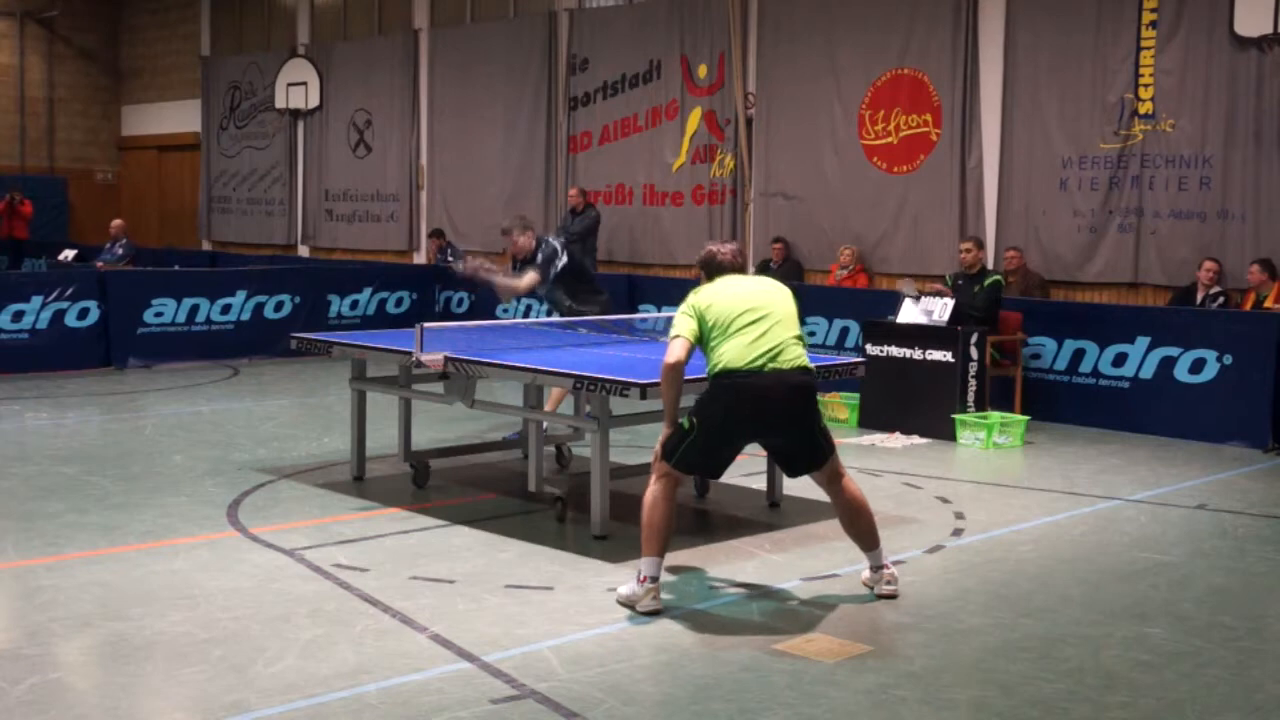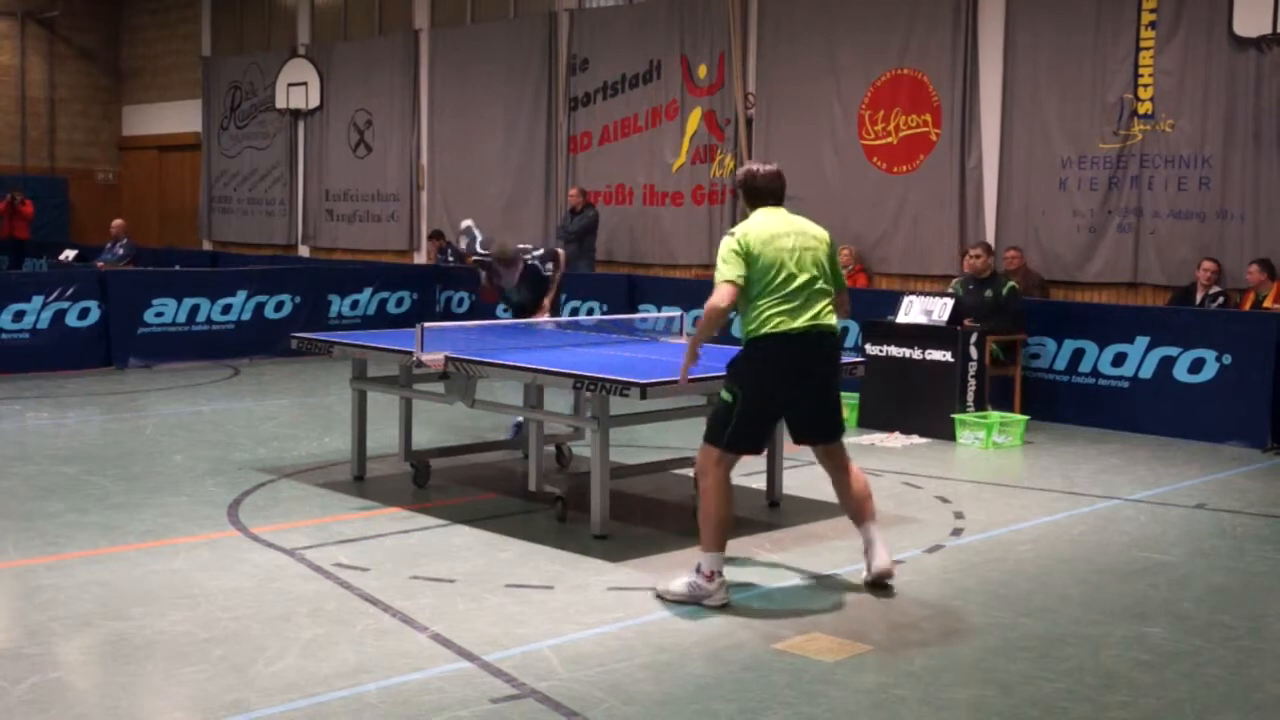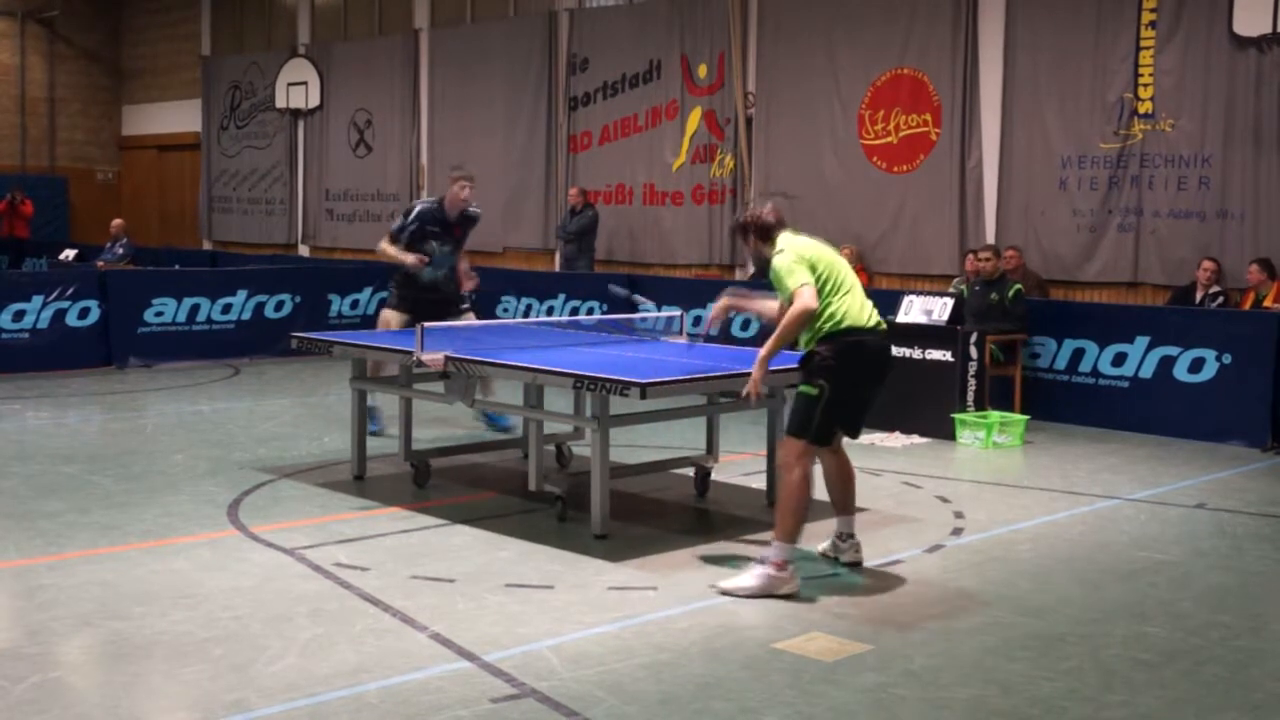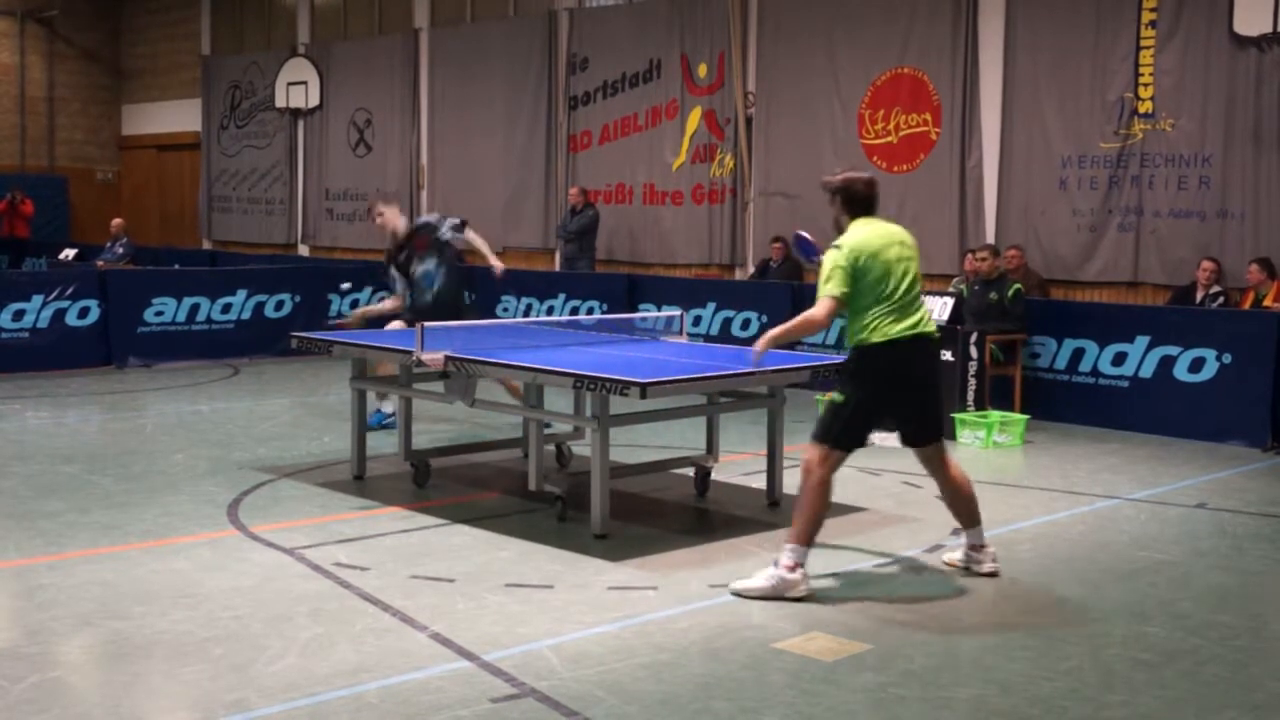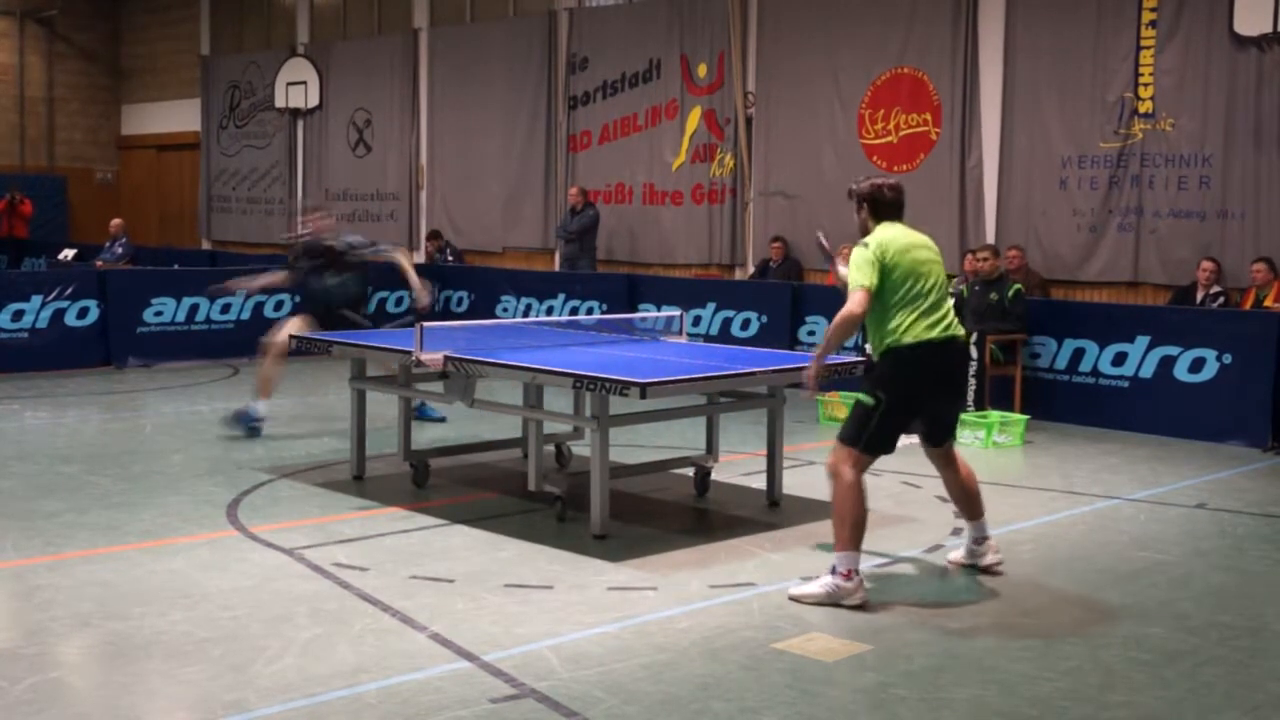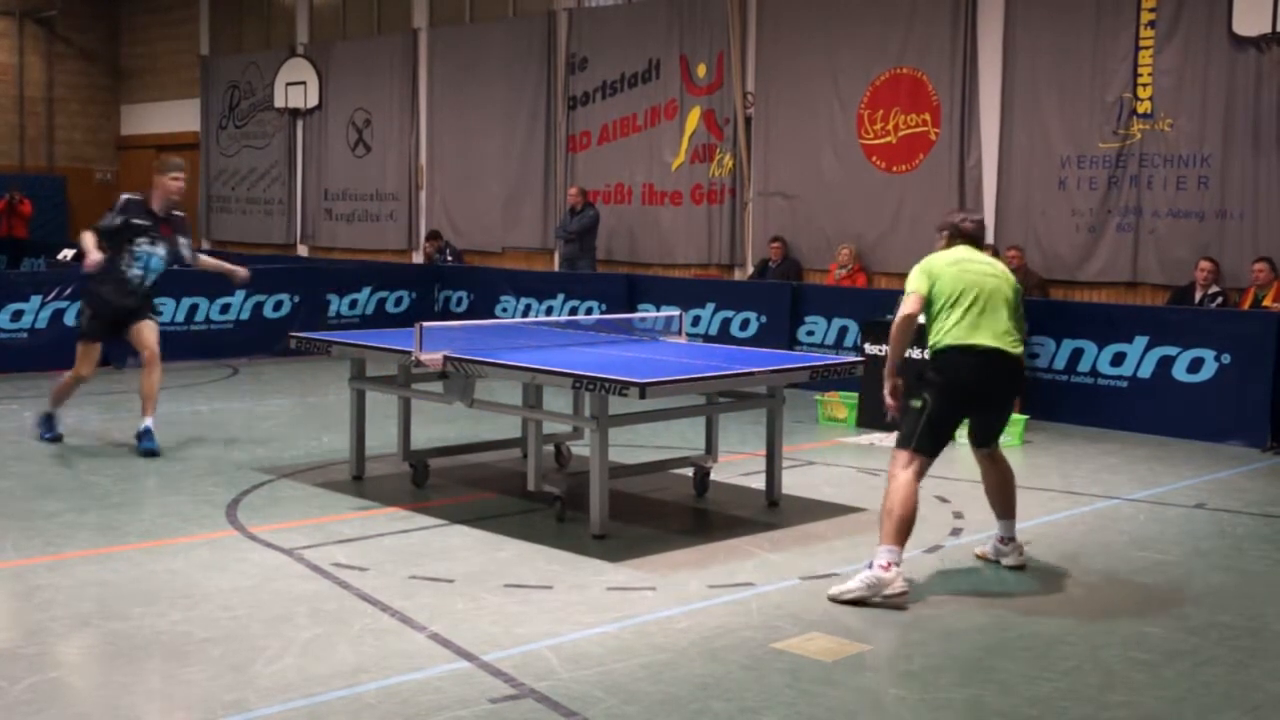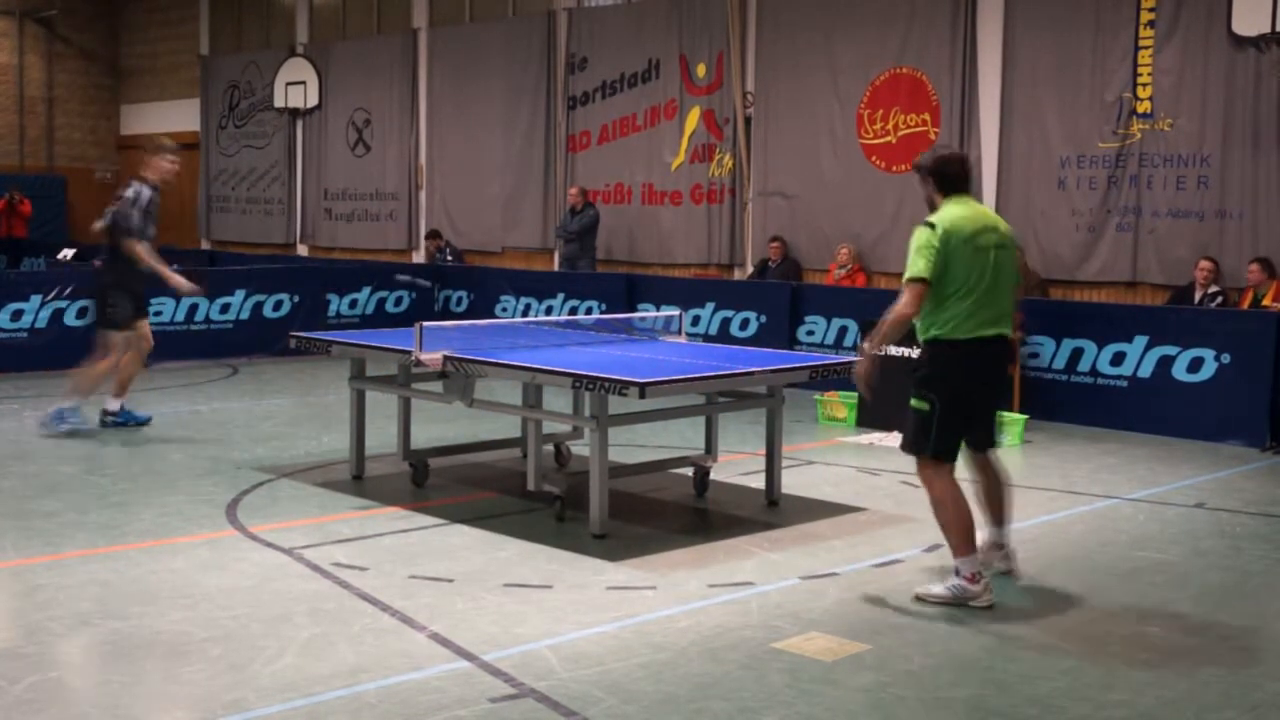
dt=0.7s
person 1, frame 1
left shoulder: (699, 298)
right shoulder: (777, 288)
left elbow: (674, 361)
left wrist: (669, 423)
left hip: (734, 390)
right hip: (793, 386)
left knee: (663, 474)
right knee: (834, 478)
left ankle: (646, 585)
right ankle: (881, 571)
person 1, frame 2
left shoulder: (741, 236)
right shoulder: (819, 233)
left elbow: (720, 305)
right elbow: (843, 305)
left wrist: (692, 350)
left hip: (767, 354)
right hip: (821, 351)
left knee: (712, 462)
right knee: (835, 458)
left ankle: (710, 577)
right ankle: (876, 553)
person 1, frame 3
left shoulder: (786, 255)
right shoulder: (807, 244)
left elbow: (807, 307)
right elbow: (785, 308)
left wrist: (763, 357)
right wrist: (739, 300)
left hip: (844, 348)
right hip: (872, 345)
left knee: (794, 455)
right knee: (829, 442)
left ankle: (777, 568)
right ankle: (845, 541)
person 1, frame 4
left shoulder: (846, 247)
right shoulder: (904, 237)
left elbow: (822, 315)
left wrist: (774, 335)
left hip: (877, 359)
right hip: (921, 353)
left knee: (818, 461)
right knee: (936, 458)
left ankle: (790, 569)
right ankle: (979, 550)
person 1, frame 5
left shoulder: (871, 247)
right shoulder: (926, 243)
left elbow: (855, 311)
left wrist: (819, 357)
left hip: (906, 361)
right hip: (951, 355)
left knee: (844, 464)
right knee: (942, 452)
left ankle: (847, 577)
right ankle: (981, 544)
person 1, frame 6
left shoulder: (932, 264)
right shoulder: (1004, 273)
left elbow: (908, 314)
left wrist: (890, 373)
left hip: (954, 363)
right hip: (1005, 367)
left knee: (905, 466)
right knee: (987, 448)
left ankle: (884, 568)
right ankle: (1008, 543)
person 1, frame 7
left shoulder: (935, 228)
right shoulder: (1000, 228)
left elbow: (910, 306)
left wrist: (868, 350)
left hip: (949, 356)
right hip: (994, 354)
left knee: (934, 469)
right knee: (979, 453)
left ankle: (971, 578)
right ankle: (997, 548)
person 2, frame 1
left shoulder: (551, 250)
right shoulder: (521, 258)
left elbow: (523, 286)
right elbow: (508, 295)
left wrist: (484, 273)
right wrist: (492, 273)
left hip: (592, 312)
right hip: (573, 314)
left ankle: (540, 423)
person 2, frame 2
left shoulder: (536, 260)
right shoulder: (483, 257)
left elbow: (560, 256)
right elbow: (467, 225)
left wrist: (548, 300)
left hip: (539, 305)
right hip: (518, 307)
left ankle: (526, 416)
person 2, frame 3
left shoulder: (471, 217)
right shoulder: (421, 211)
right elbow: (383, 247)
left wrist: (464, 271)
right wrist: (405, 258)
left hip: (446, 293)
right hip: (409, 290)
left ankle: (486, 408)
right ankle: (371, 407)
person 2, frame 4
left shoulder: (429, 226)
right shoulder: (395, 257)
left elbow: (467, 233)
right elbow: (401, 302)
left wrist: (491, 259)
right wrist: (364, 312)
left hip: (453, 315)
right hip: (422, 316)
right ankle: (386, 412)
person 2, frame 5
left shoulder: (349, 246)
right shoulder: (303, 247)
left elbow: (396, 255)
right elbow: (291, 277)
left wrist: (416, 285)
right wrist: (256, 282)
left hip: (350, 315)
right hip: (316, 313)
right knee: (275, 345)
left ankle: (418, 404)
right ankle: (256, 413)
person 2, frame 6
left shoulder: (177, 222)
right shoulder: (128, 205)
left elbow: (189, 258)
right elbow: (91, 234)
left wrist: (228, 269)
right wrist: (92, 252)
left hip: (138, 303)
right hip: (103, 298)
left knee: (151, 353)
right knee: (83, 372)
left ankle: (147, 428)
right ankle: (49, 415)
person 2, frame 7
left shoulder: (142, 193)
right shoulder: (142, 193)
left elbow: (100, 227)
right elbow: (132, 244)
right wrist: (170, 277)
left hip: (128, 282)
right hip: (116, 282)
left knee: (143, 344)
right knee: (113, 353)
left ankle: (113, 410)
right ankle: (66, 409)
